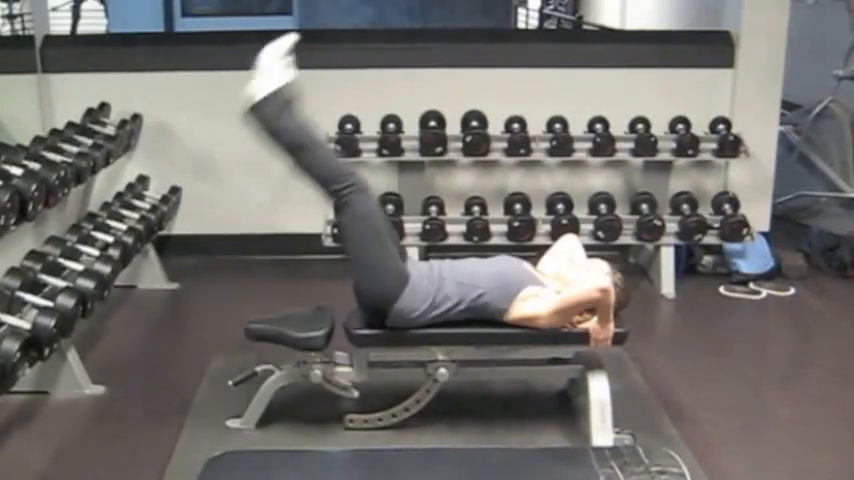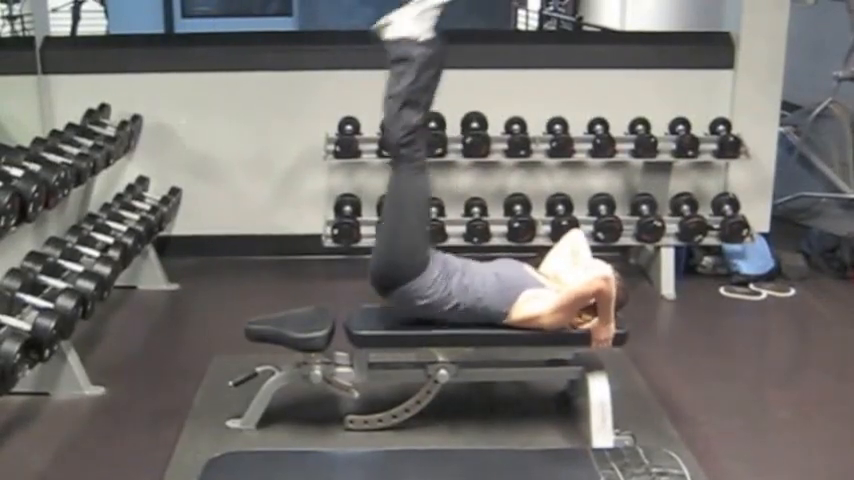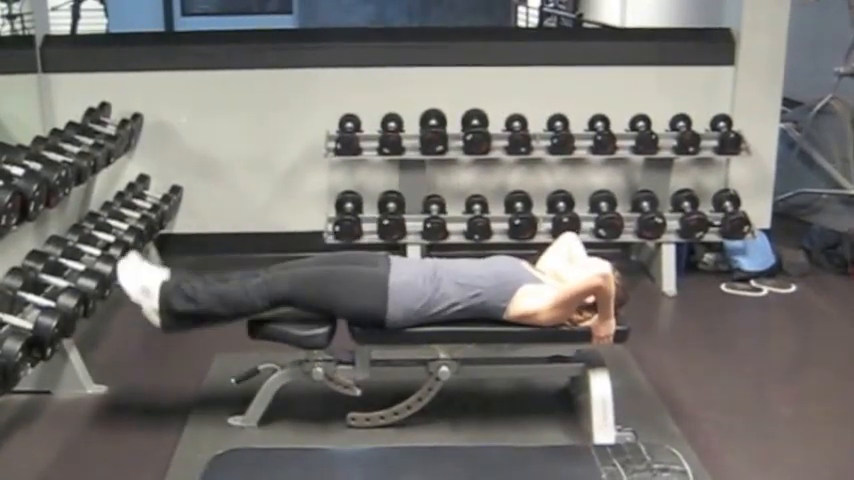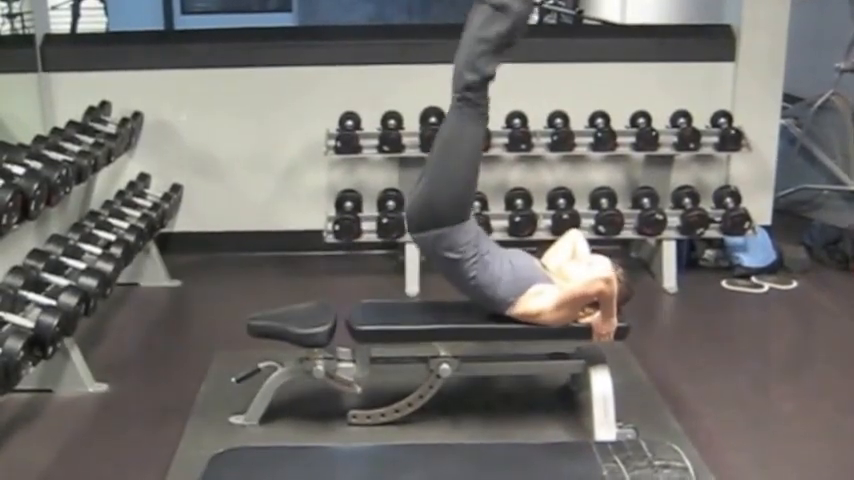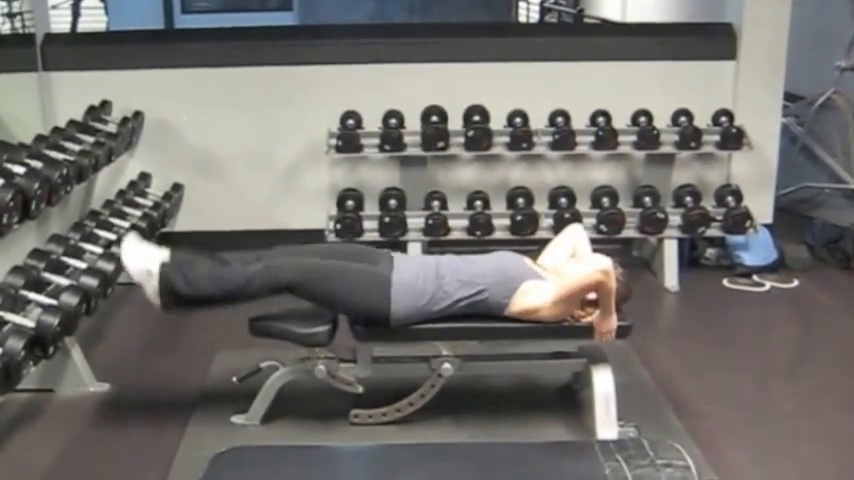
dt=1s
person 1, frame 1
left shoulder: (547, 307)
right shoulder: (544, 279)
left elbow: (598, 288)
right elbow: (571, 242)
left wrist: (604, 324)
left hip: (401, 298)
right hip: (413, 280)
left knee: (349, 187)
right knee: (353, 193)
left ankle: (272, 101)
right ankle: (275, 102)
person 1, frame 2
left shoulder: (548, 311)
right shoulder: (546, 285)
left elbow: (599, 280)
right elbow: (575, 236)
left wrist: (604, 324)
left hip: (408, 278)
right hip: (424, 275)
left knee: (408, 156)
left ankle: (410, 40)
person 1, frame 3
left shoulder: (545, 306)
right shoulder: (542, 279)
left elbow: (599, 274)
right elbow: (568, 238)
left wrist: (605, 320)
right wrist: (592, 266)
left hip: (398, 299)
right hip: (403, 272)
left knee: (281, 284)
right knee: (293, 270)
left ankle: (169, 300)
right ankle: (174, 295)
person 1, frame 4
left shoulder: (550, 307)
right shoulder: (549, 279)
left elbow: (601, 280)
right elbow: (573, 234)
left wrist: (607, 318)
left hip: (439, 225)
right hip: (444, 228)
person 1, frame 5
left shoulder: (547, 303)
right shoulder: (545, 276)
left elbow: (600, 272)
right elbow: (574, 230)
left wrist: (606, 317)
right wrist: (590, 261)
left hip: (400, 297)
right hip: (405, 271)
left knee: (284, 272)
right knee: (296, 255)
left ankle: (166, 278)
right ankle: (171, 271)
